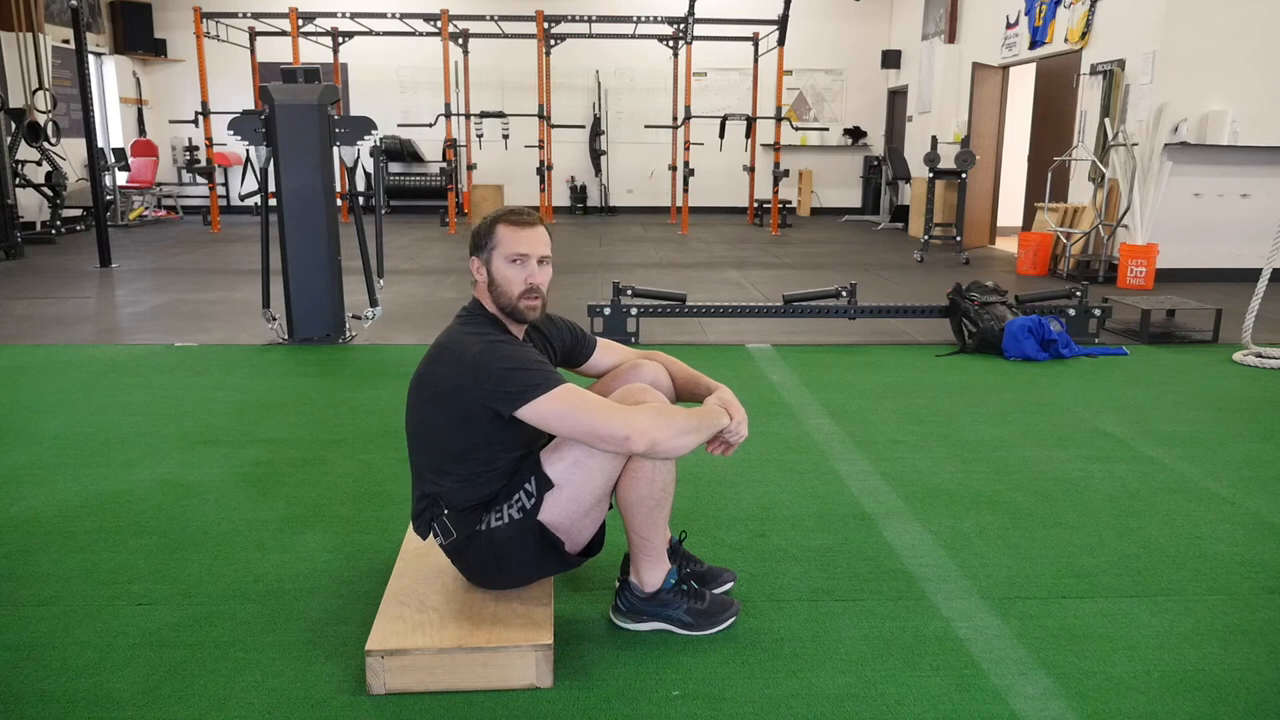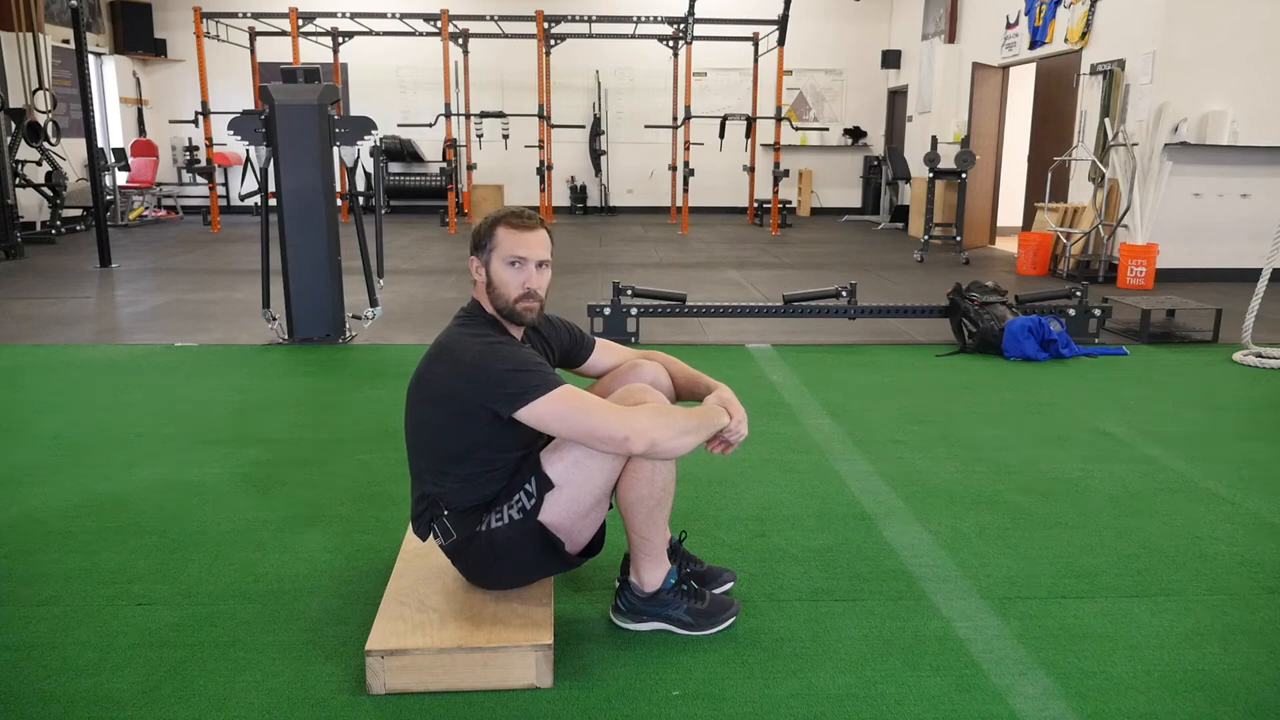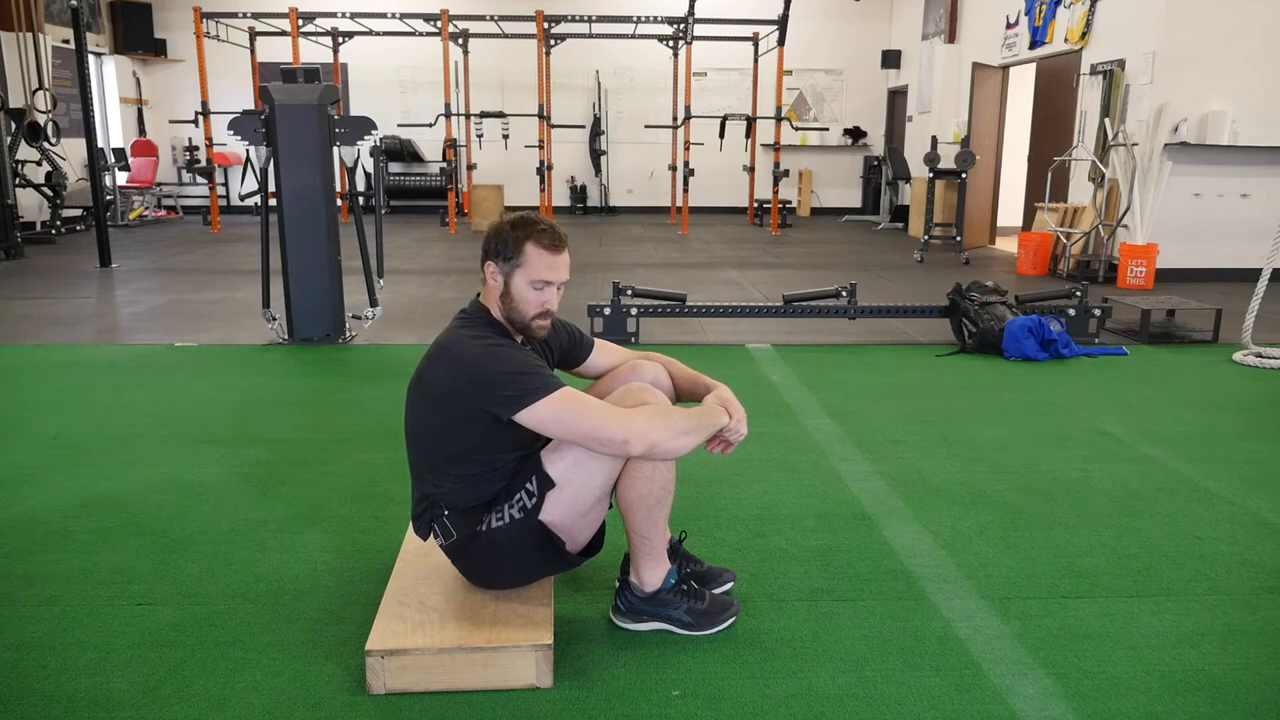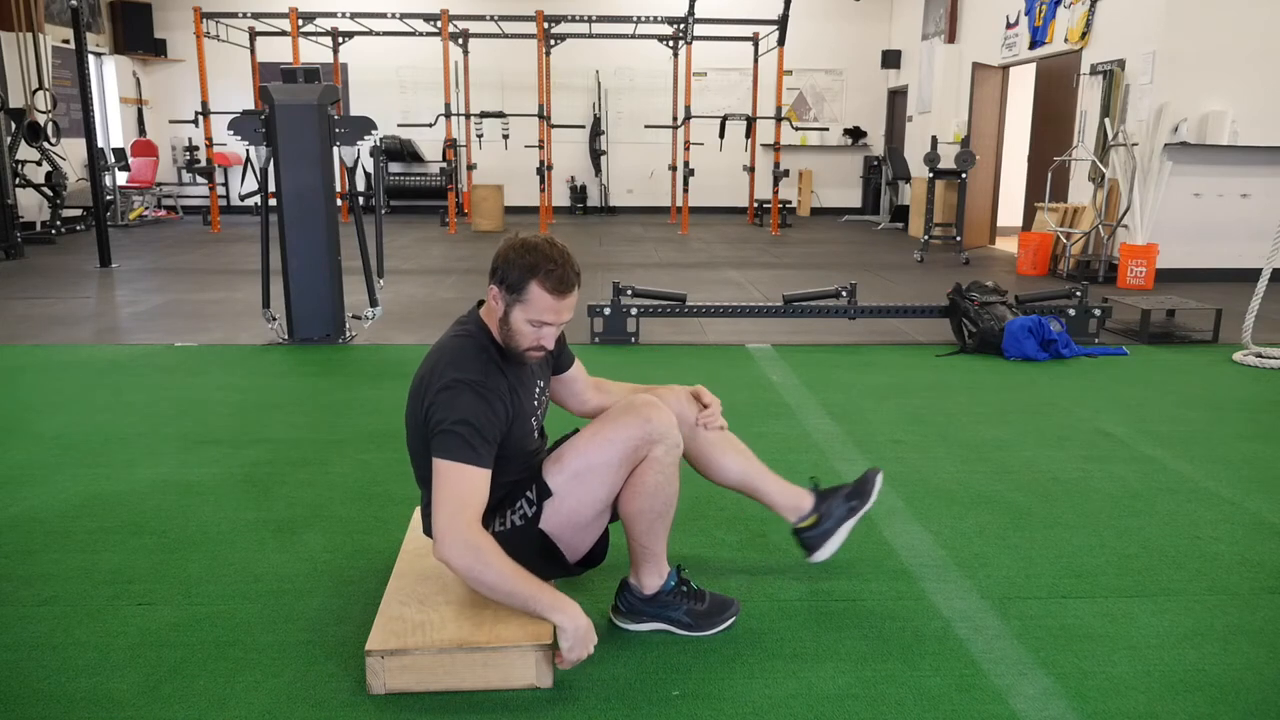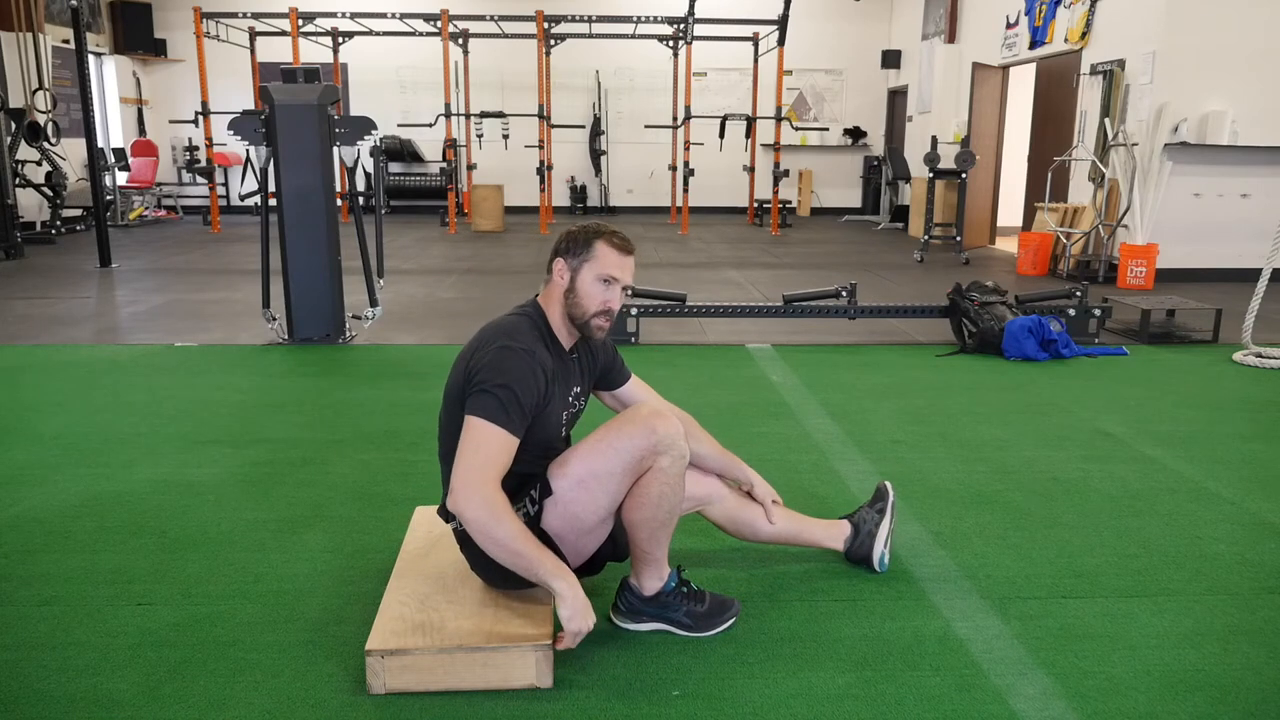
dt=1s
person 1, frame 1
left shoulder: (535, 326)
right shoulder: (483, 355)
left elbow: (647, 359)
right elbow: (631, 434)
left wrist: (716, 391)
right wrist: (717, 417)
right hip: (484, 537)
left knee: (646, 377)
right knee: (640, 419)
left ankle: (657, 552)
right ankle: (649, 591)
person 1, frame 2
left shoulder: (533, 326)
right shoulder: (480, 356)
left elbow: (644, 359)
right elbow: (631, 434)
left wrist: (715, 389)
right wrist: (716, 416)
right hip: (485, 538)
left knee: (647, 376)
right knee: (641, 419)
left ankle: (658, 553)
right ankle: (649, 592)
person 1, frame 3
left shoulder: (532, 324)
right shoulder: (480, 358)
left elbow: (638, 362)
right elbow: (629, 437)
left wrist: (710, 388)
right wrist: (717, 416)
left hip: (514, 485)
right hip: (487, 538)
left knee: (646, 377)
right knee: (641, 416)
left ankle: (659, 551)
right ankle: (650, 591)
person 1, frame 4
left shoulder: (530, 331)
right shoulder: (465, 385)
left elbow: (587, 393)
right elbow: (455, 543)
left wrist: (683, 396)
right wrist: (563, 611)
left hip: (529, 489)
right hip: (509, 540)
left knee: (678, 407)
right knee: (650, 421)
left ankle: (808, 514)
right ankle: (649, 594)
person 1, frame 5
left shoulder: (585, 341)
right shoulder: (514, 356)
left elbow: (667, 410)
right elbow: (468, 497)
left wrist: (747, 476)
right wrist: (564, 585)
left hip: (547, 506)
right hip: (509, 539)
left knee: (704, 486)
right knee: (655, 430)
left ankle: (848, 537)
right ankle: (649, 595)
